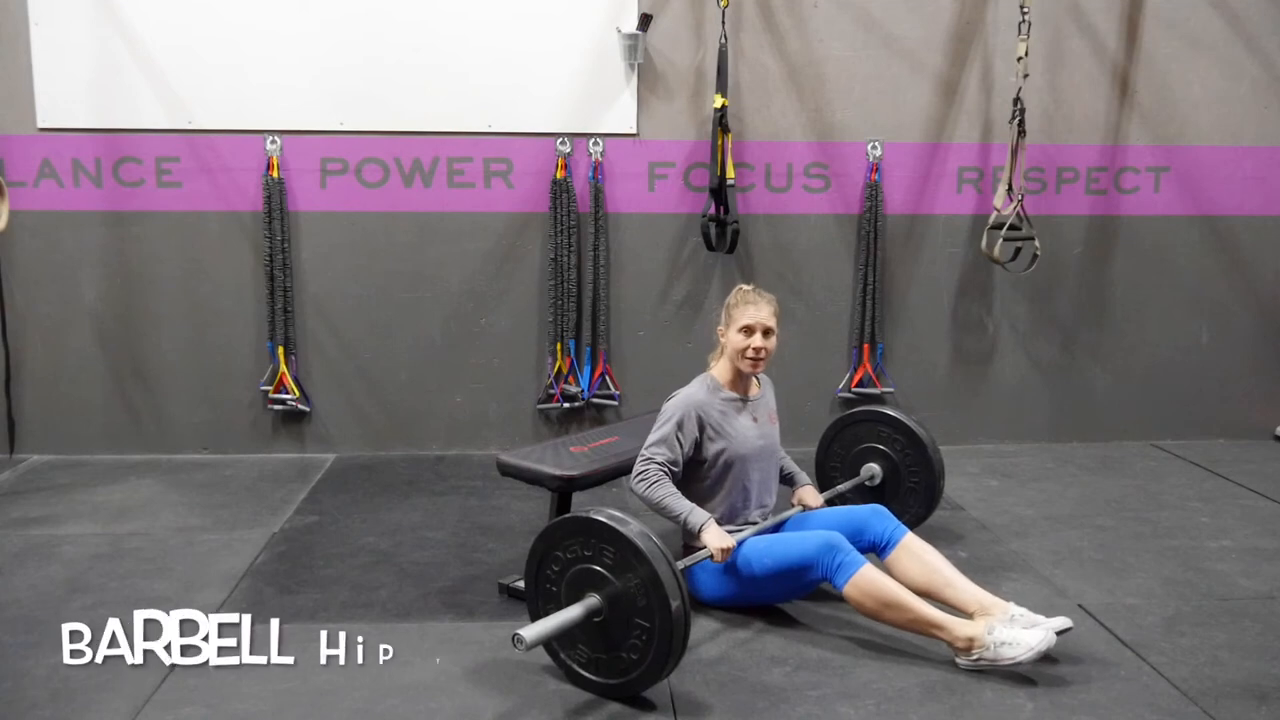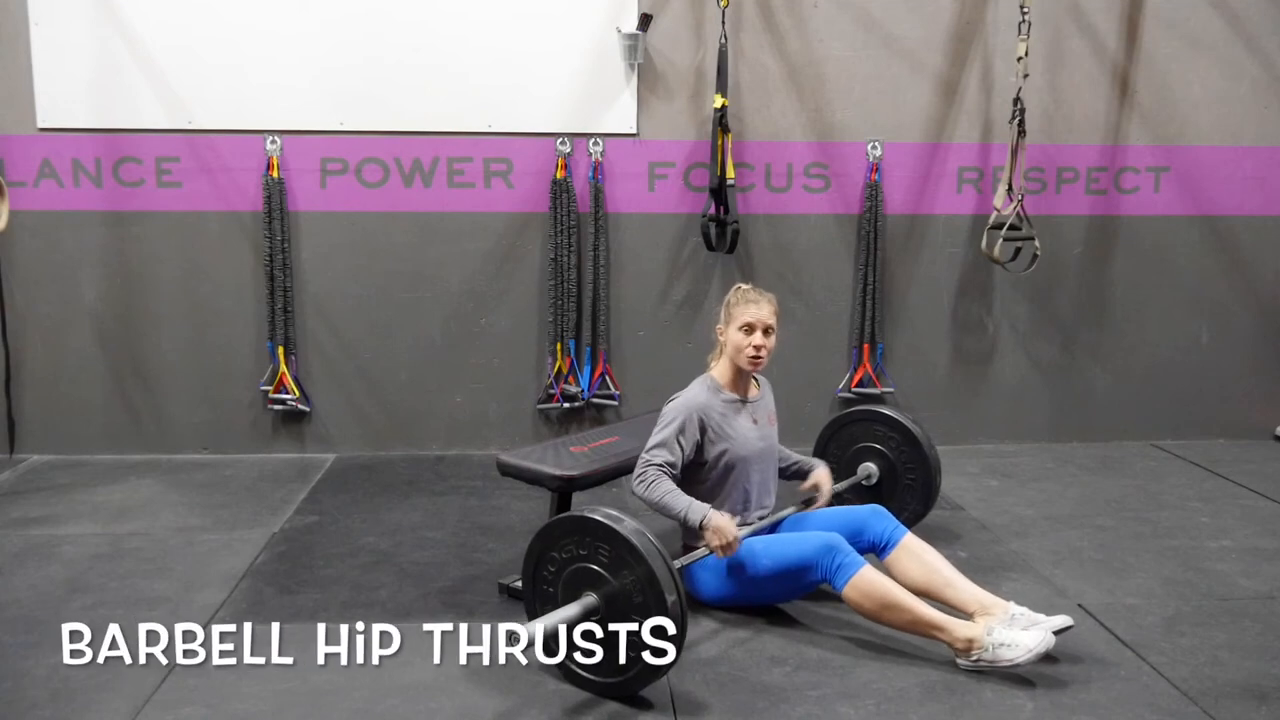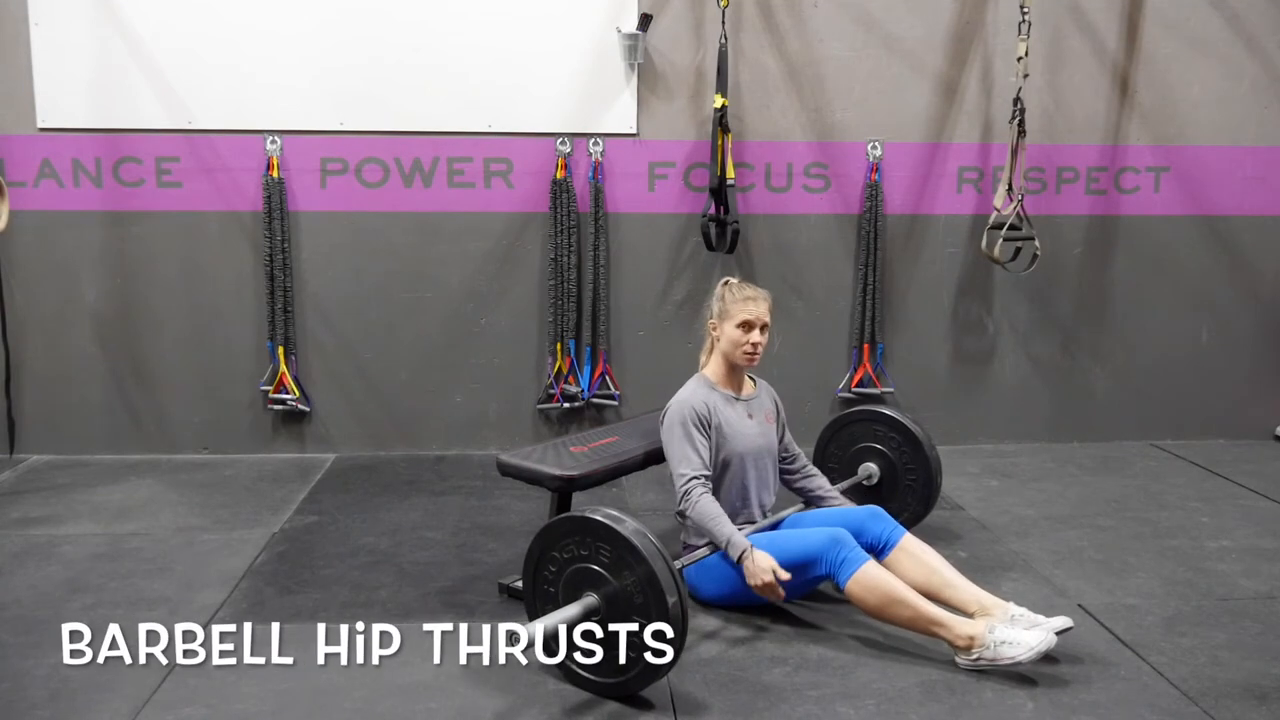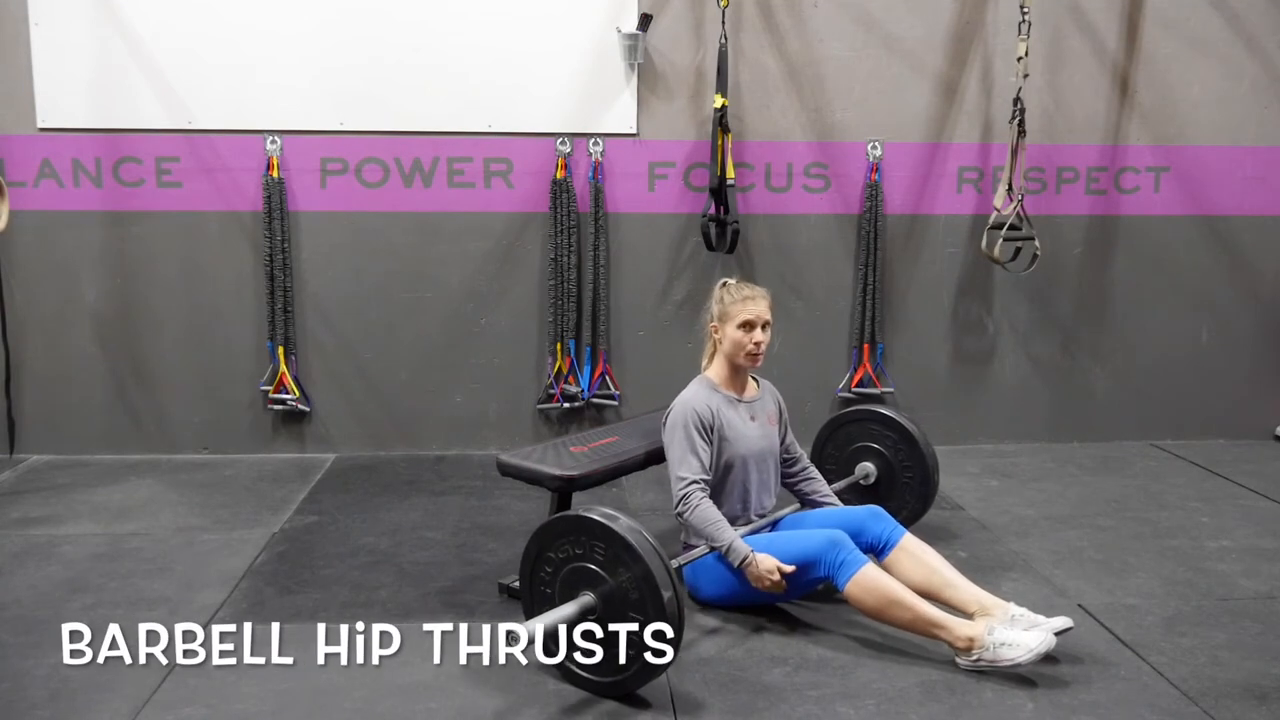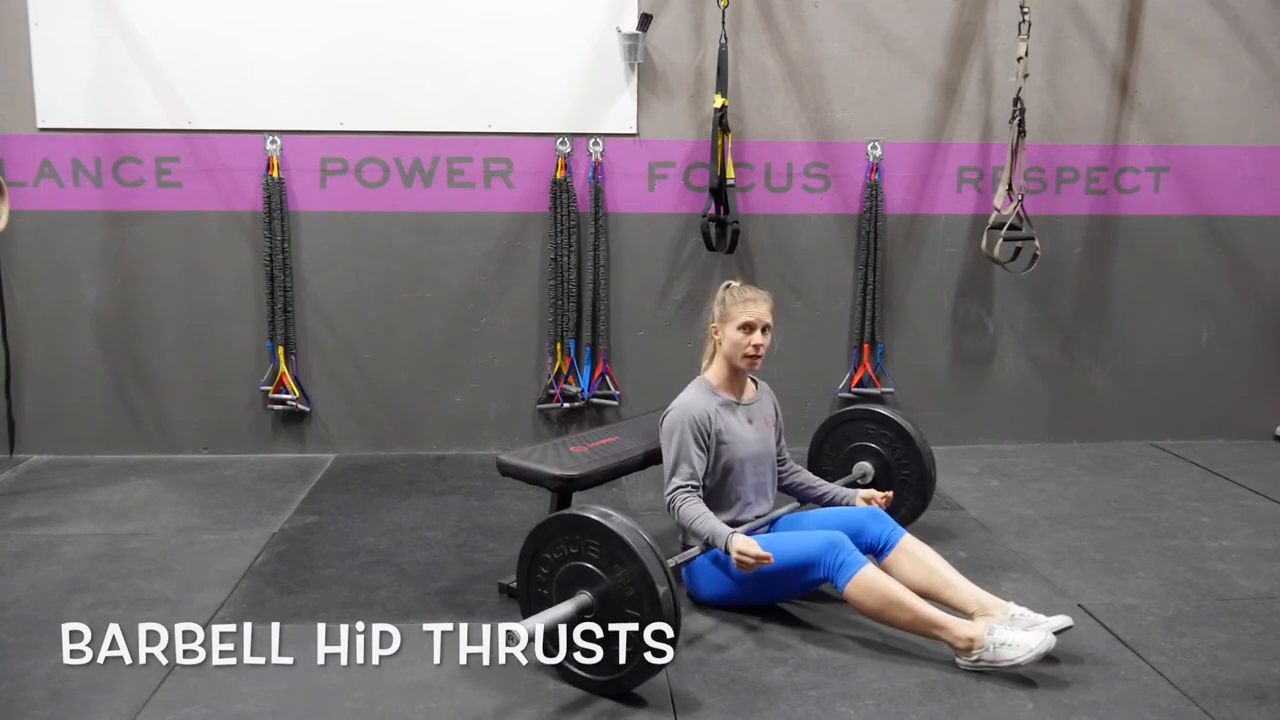
dt=0.7s
person 1, frame 1
left shoulder: (763, 388)
right shoulder: (692, 404)
right elbow: (646, 475)
left wrist: (801, 482)
right wrist: (703, 525)
left hip: (766, 534)
right hip: (718, 561)
left knee: (873, 519)
right knee: (829, 548)
left ankle: (994, 612)
right ankle: (966, 637)
person 1, frame 2
left shoulder: (761, 389)
right shoulder: (693, 406)
right elbow: (647, 477)
left wrist: (812, 466)
right wrist: (703, 517)
left hip: (765, 535)
right hip: (715, 561)
left knee: (872, 520)
right knee: (828, 550)
left ankle: (993, 611)
right ankle: (966, 639)
person 1, frame 3
left shoulder: (763, 394)
right shoulder: (689, 406)
left elbow: (795, 466)
right elbow: (693, 494)
left wrist: (850, 514)
right wrist: (744, 555)
left hip: (765, 533)
right hip: (716, 559)
left knee: (871, 521)
right knee: (833, 545)
left ankle: (994, 612)
right ankle: (967, 637)
person 1, frame 4
left shoulder: (767, 395)
right shoulder: (693, 408)
left elbow: (796, 468)
right elbow: (690, 498)
left wrist: (845, 520)
right wrist: (745, 558)
left hip: (765, 533)
right hip: (716, 560)
left knee: (870, 520)
right knee: (831, 547)
left ankle: (992, 612)
right ankle: (968, 639)
person 1, frame 5
left shoulder: (763, 396)
right shoulder: (690, 411)
right elbow: (681, 497)
left wrist: (848, 496)
right wrist: (729, 540)
left hip: (764, 535)
right hip: (715, 561)
left knee: (869, 520)
right knee: (831, 548)
left ankle: (993, 612)
right ankle: (967, 639)
